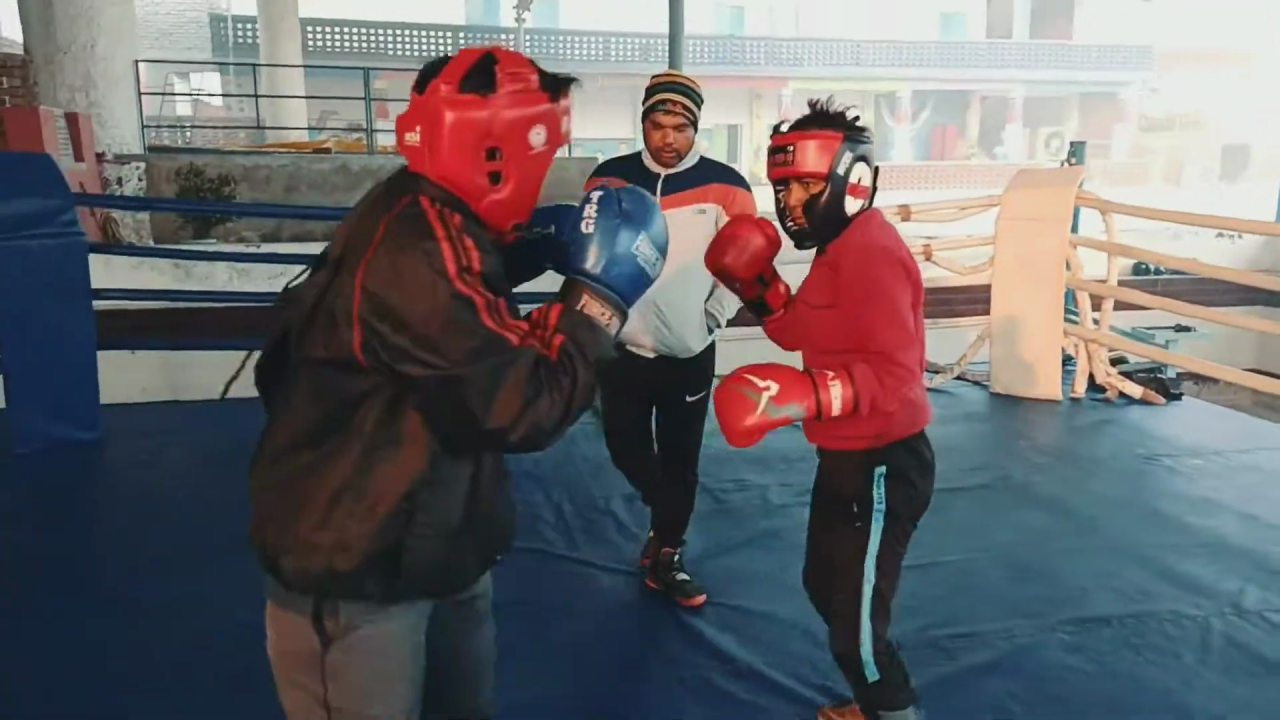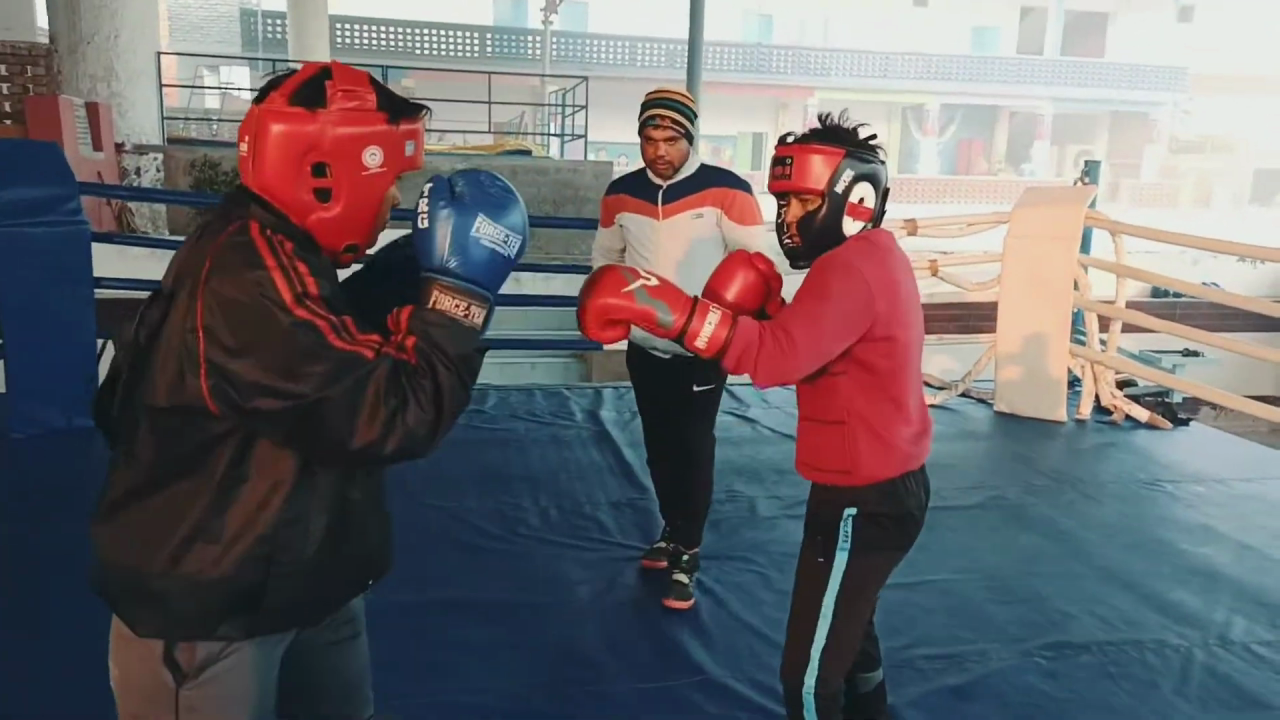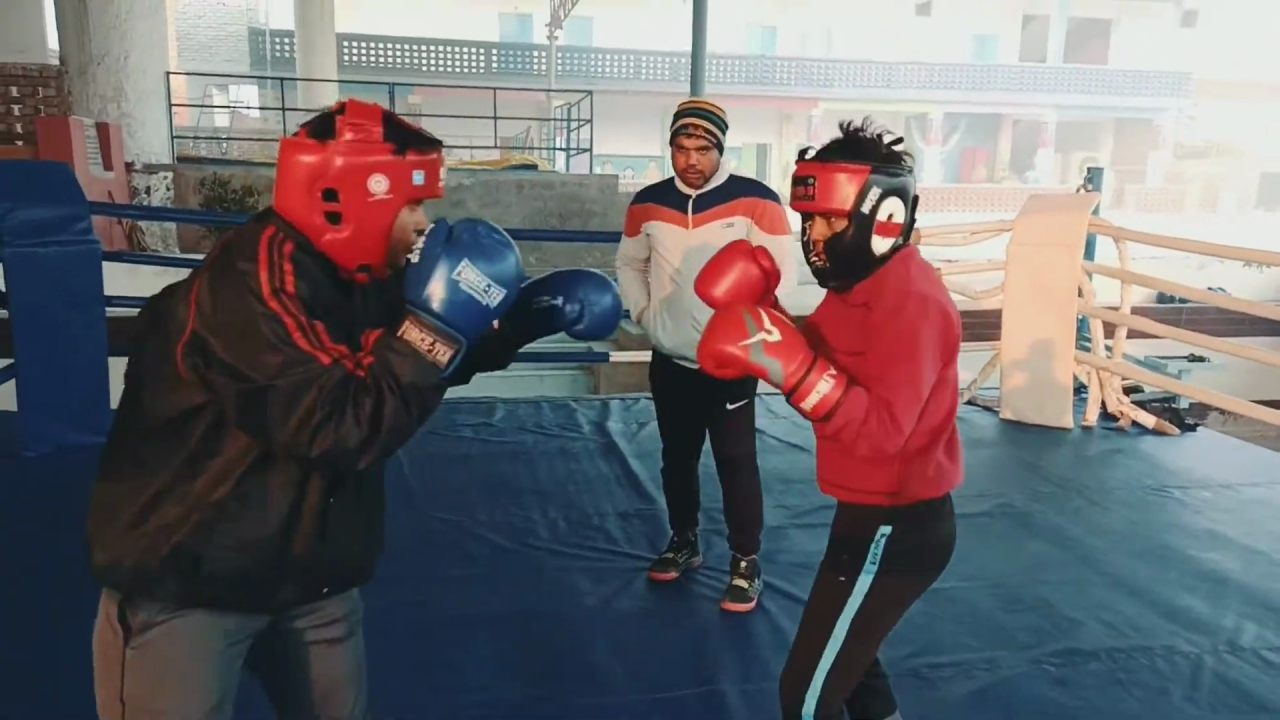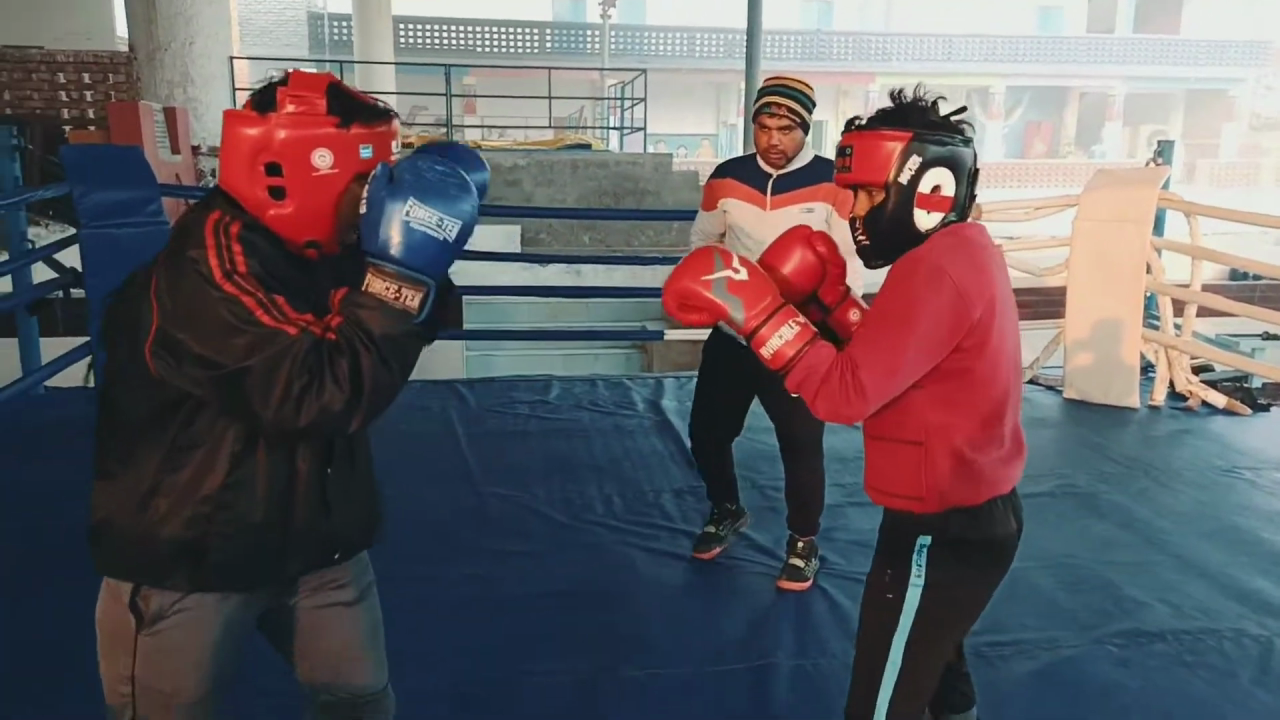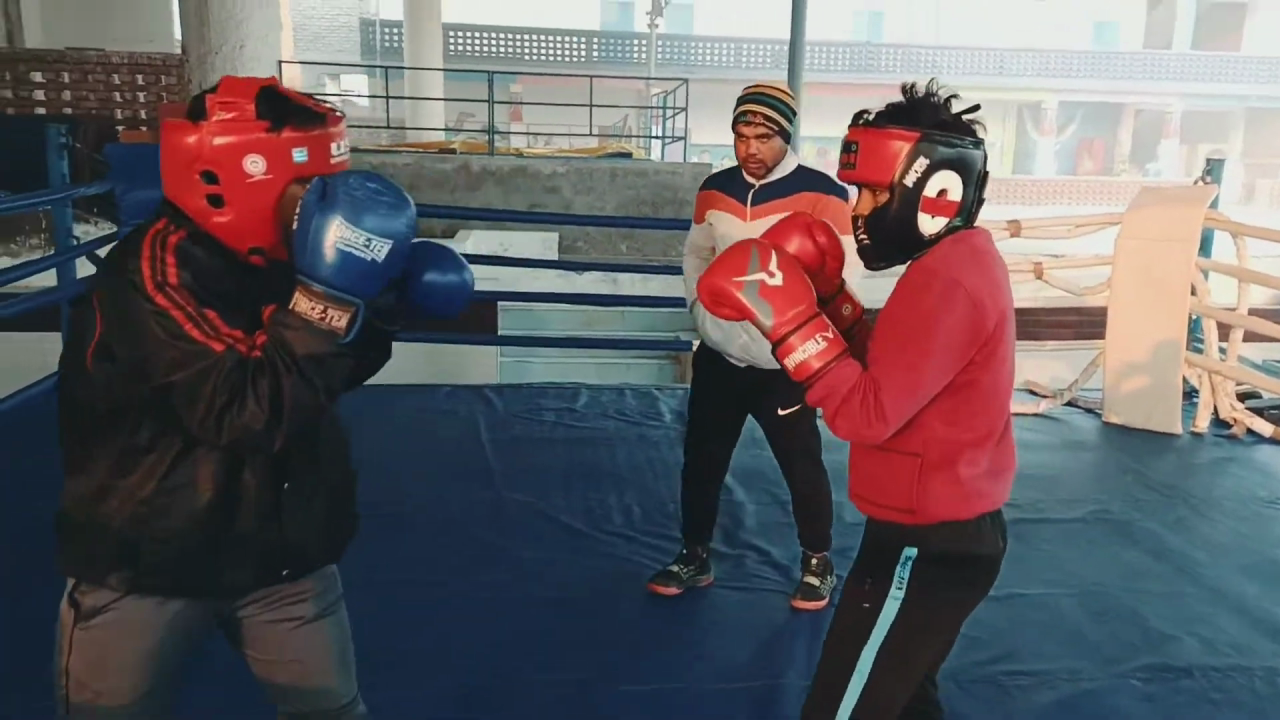
dt=0.4s
person 1, frame 1
left shoulder: (423, 226)
right shoulder: (420, 250)
right elbow: (521, 401)
left wrist: (530, 253)
right wrist: (602, 293)
left hip: (440, 548)
right hip: (351, 568)
person 1, frame 2
left shoulder: (281, 250)
right shoulder: (253, 280)
left elbow: (335, 357)
right elbow: (393, 416)
left wrist: (417, 286)
right wrist: (458, 288)
person 1, frame 3
left shoulder: (357, 274)
right shoulder: (256, 280)
left elbow: (442, 358)
right elbow: (333, 426)
left wrist: (538, 309)
right wrist: (437, 322)
left hip: (310, 567)
right hip: (185, 575)
person 1, frame 4
left shoulder: (317, 243)
right shoulder: (212, 266)
left elbow: (417, 321)
right elbow: (325, 397)
left wrist: (426, 245)
right wrist: (400, 271)
left hip: (315, 538)
right hip: (187, 557)
person 1, frame 5
left shoulder: (283, 253)
right shoulder: (158, 273)
left elbow: (338, 370)
right elbow: (253, 415)
left wrist: (384, 296)
right wrist: (328, 293)
left hip: (282, 549)
right hip: (145, 562)
person 2, frame 1
left shoulder: (872, 252)
right shoulder: (836, 246)
left elbow: (892, 376)
right elbow: (798, 328)
left wrist: (798, 394)
right wrist: (757, 282)
left hip: (882, 466)
right hip: (848, 456)
left knee: (862, 629)
right knee: (832, 588)
person 2, frame 2
left shoulder: (850, 269)
right shoulder: (871, 258)
left elbow: (775, 360)
right elbow: (814, 349)
left wrist: (671, 308)
right wrist: (769, 313)
left hip: (863, 505)
right hip: (884, 489)
right knee: (844, 623)
person 2, frame 3
left shoulder: (909, 300)
right shoulder: (863, 281)
left elbow: (880, 428)
right elbow: (831, 363)
left wrist: (788, 365)
right wrist: (763, 317)
left hip: (893, 528)
right hip: (884, 516)
right knee: (850, 666)
person 2, frame 4
left shoulder: (936, 275)
right shoulder: (965, 253)
left elbow: (847, 394)
right elbow: (892, 362)
left wrist: (759, 312)
right wrist: (833, 305)
left hip: (942, 531)
right hip: (975, 512)
right knee: (929, 660)
person 2, frame 5
left shoulder: (945, 281)
right shoulder: (965, 258)
left elbow: (867, 413)
right elbow: (892, 370)
left wrist: (787, 315)
right wrist: (828, 301)
left hip: (924, 547)
right hip: (961, 532)
person 3, frame 1
left shoulder: (726, 187)
right shoulder: (608, 178)
left wrist: (714, 317)
left hip: (689, 353)
right hip: (624, 349)
left knee: (681, 457)
right knee: (625, 449)
left ankle: (666, 556)
right ankle: (668, 517)
person 3, frame 2
left shoulder: (726, 190)
right shoulder: (621, 193)
right elbow: (606, 256)
left hip: (703, 349)
right hip: (644, 348)
left knee: (694, 450)
right knee: (660, 446)
left ankle: (684, 557)
right ankle: (675, 531)
person 3, frame 3
left shoulder: (756, 201)
right shoulder: (648, 203)
left elbow: (781, 270)
right elbow: (629, 265)
right wrist: (644, 316)
right hip: (670, 361)
left knee: (736, 463)
right knee: (676, 459)
left ankle: (746, 564)
right ankle: (684, 543)
person 3, frame 4
left shoulder: (835, 186)
right shoulder: (726, 178)
left elbow: (854, 261)
right elbow: (703, 241)
right hip: (730, 337)
left knee: (801, 447)
right knee: (706, 433)
left ankle: (803, 543)
right ankle: (727, 509)
person 3, frame 5
left shoulder: (821, 194)
right shoulder: (715, 189)
left elbow: (842, 274)
right elbow: (695, 256)
right wrist: (701, 307)
left hip: (784, 363)
right hip: (717, 356)
left knee: (801, 464)
right knee: (701, 459)
left ankle: (817, 561)
right ankle: (694, 556)
